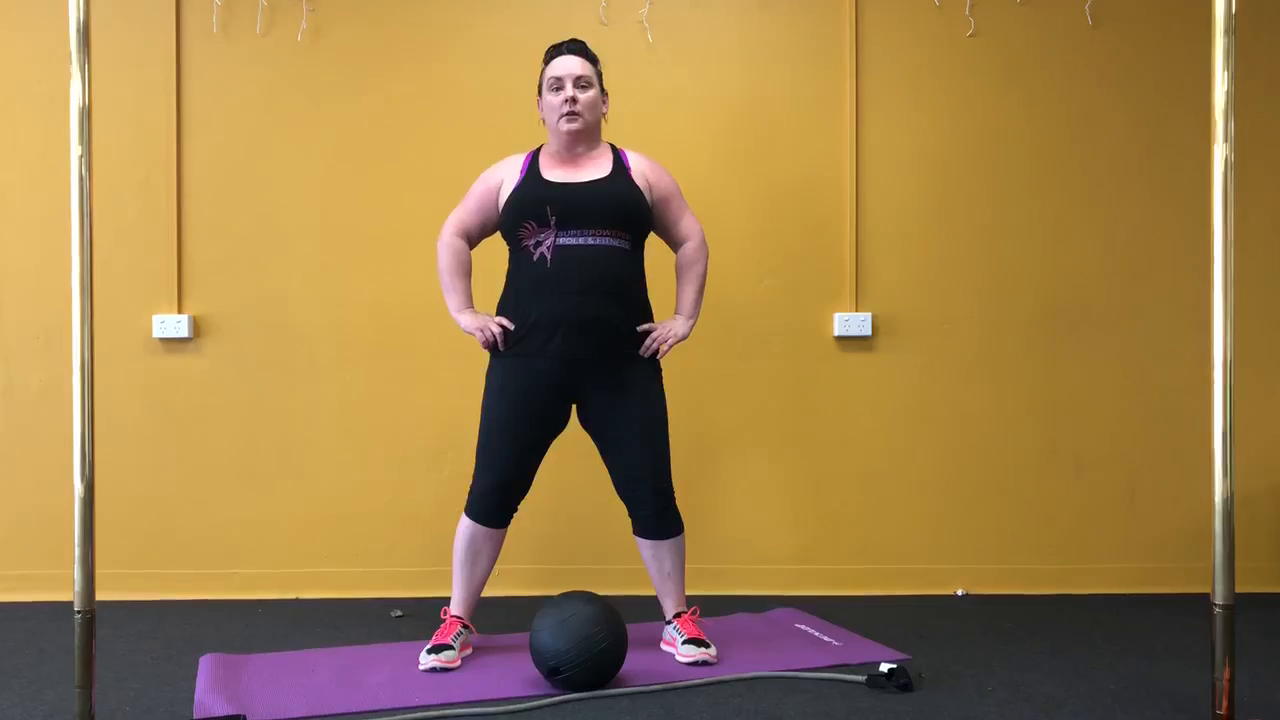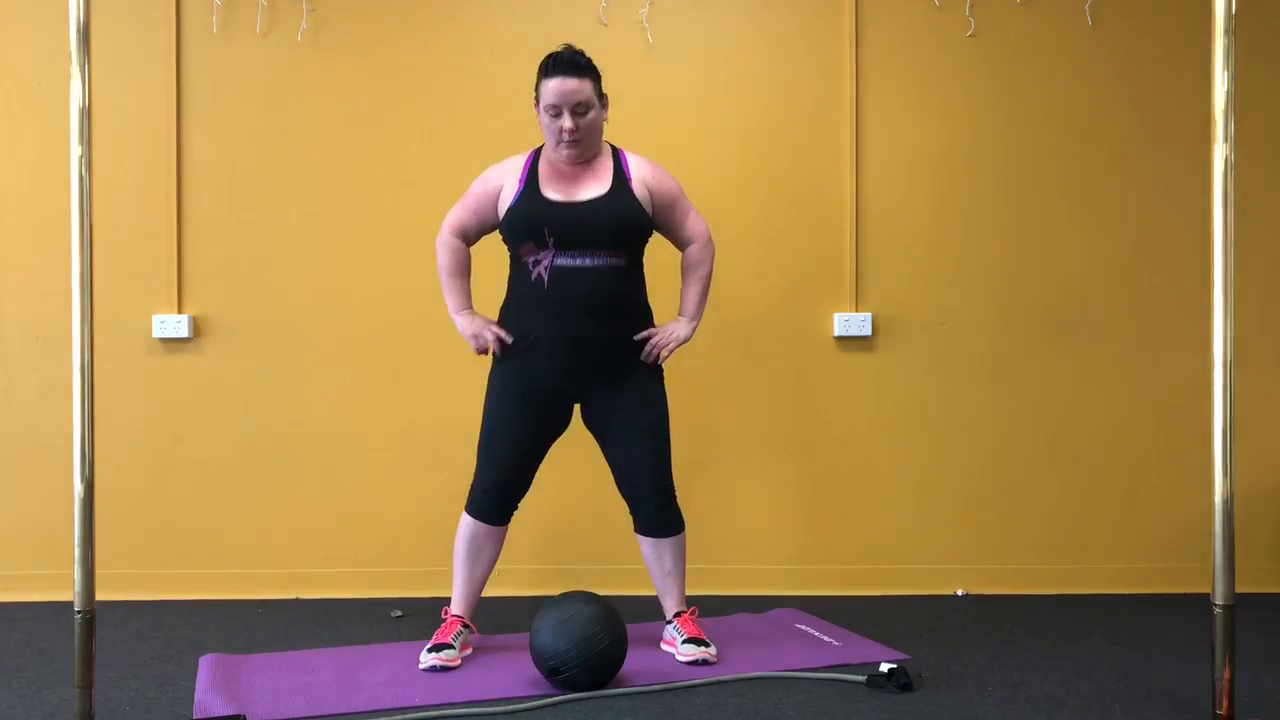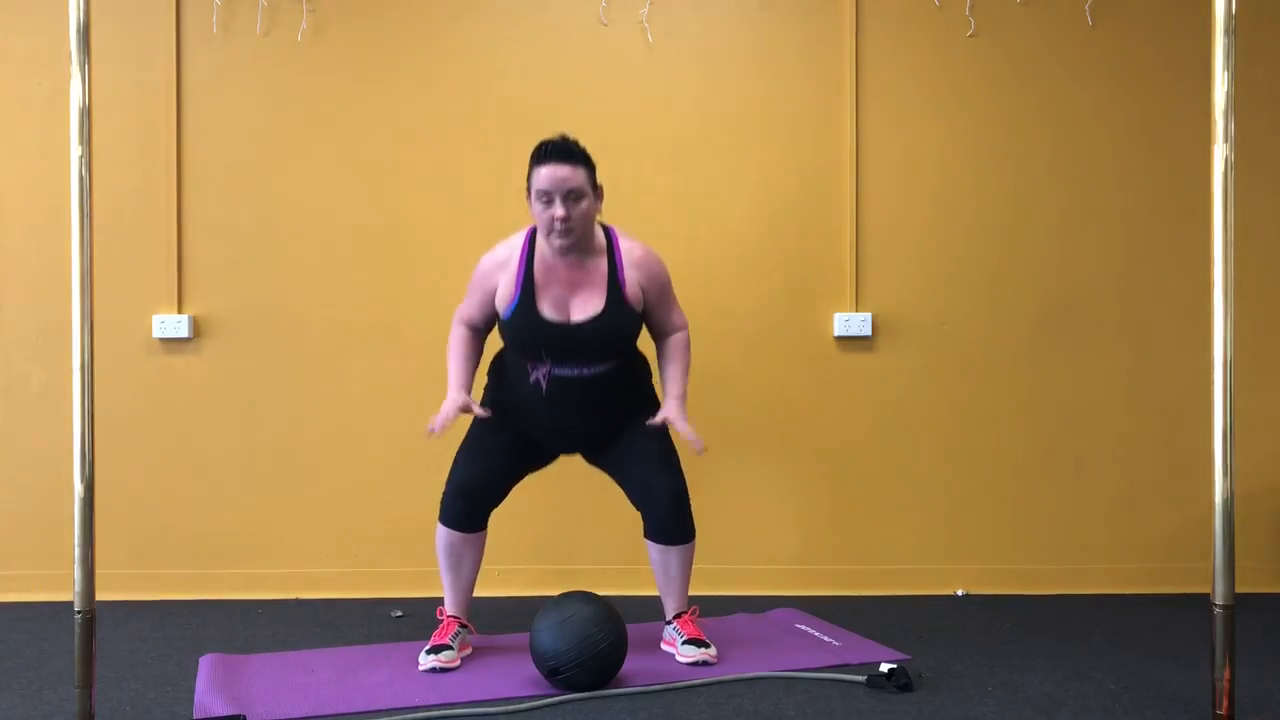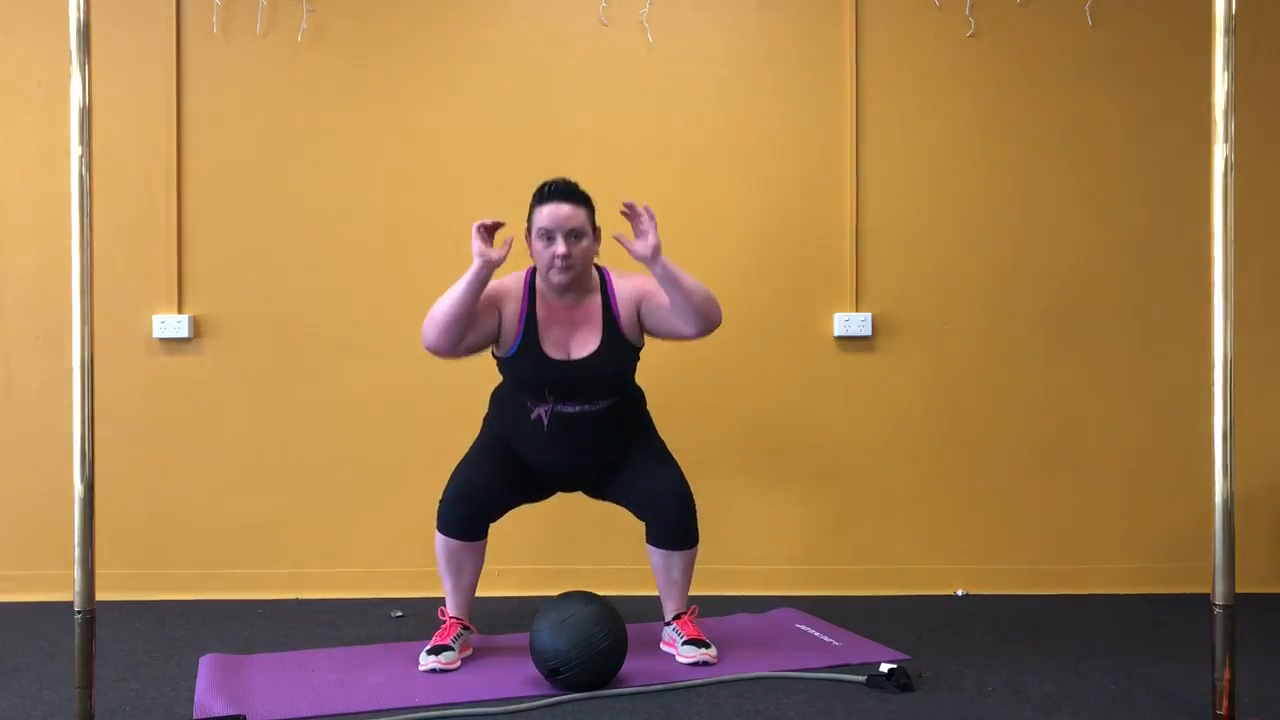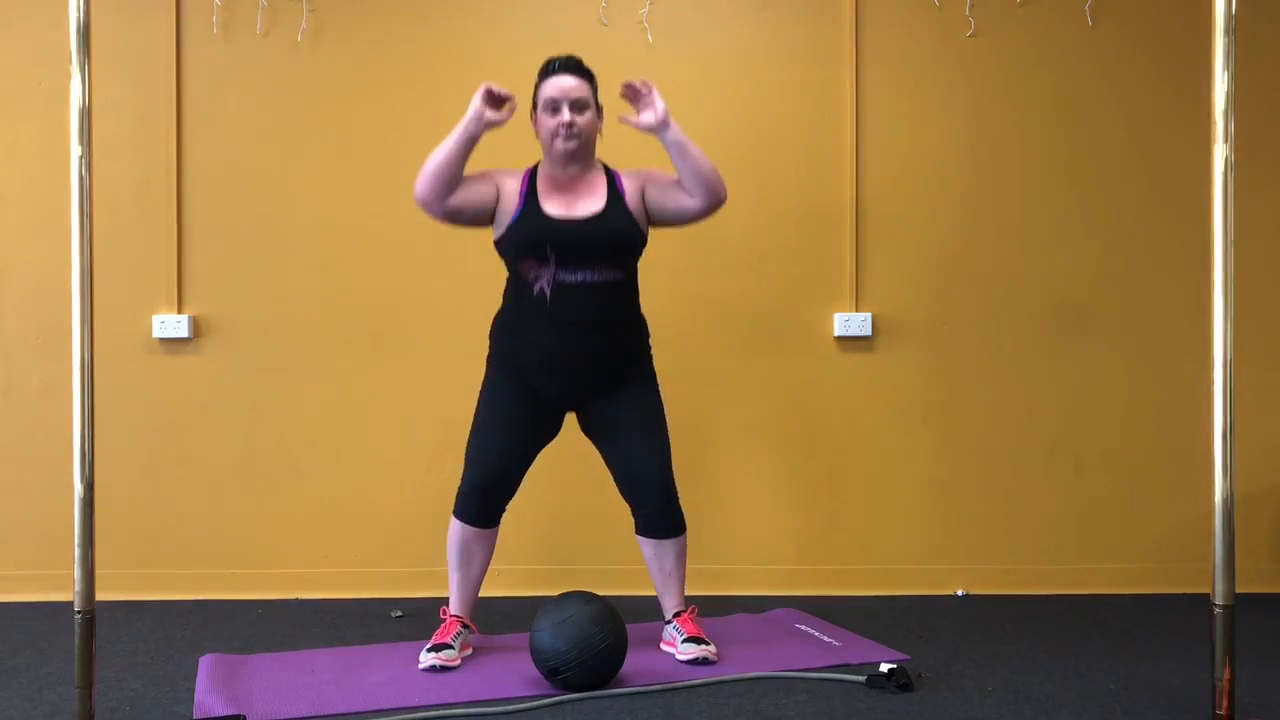
dt=0.4s
person 1, frame 1
left shoulder: (640, 172)
right shoulder: (510, 175)
left elbow: (690, 241)
right elbow: (453, 237)
left wrist: (684, 318)
right wrist: (464, 313)
left hip: (622, 364)
right hip: (528, 361)
left knee: (650, 492)
right knee: (493, 490)
left ankle: (679, 620)
right ankle: (456, 624)
person 1, frame 2
left shoulder: (643, 176)
right shoulder: (508, 176)
left elbow: (697, 240)
right elbow: (453, 236)
left wrist: (686, 320)
right wrist: (462, 314)
left hip: (623, 370)
right hip: (528, 367)
left knee: (651, 490)
right knee: (493, 489)
left ankle: (679, 621)
right ankle: (456, 624)
person 1, frame 3
left shoulder: (636, 262)
right shoulder: (504, 262)
left elbow: (673, 331)
right elbow: (467, 327)
left wrist: (674, 401)
right wrist: (457, 388)
left hip: (620, 417)
right hip: (520, 416)
left knee: (668, 497)
right knee: (463, 495)
left ankle: (679, 622)
right ankle: (454, 625)
person 1, frame 4
left shoulder: (628, 296)
right shoulder: (506, 300)
left elbow: (703, 322)
right elbow: (437, 342)
left wrist: (658, 262)
right wrist: (478, 272)
left hip: (618, 447)
right hip: (519, 448)
left knee: (673, 505)
right knee: (460, 504)
left ankle: (678, 622)
right ankle: (455, 627)
person 1, frame 5
left shoulder: (632, 189)
right shoulder: (507, 191)
left elbow: (708, 198)
right elbow: (429, 197)
left wrist: (665, 130)
right wrist: (472, 126)
left hip: (618, 375)
right hip: (522, 372)
left knee: (653, 489)
right knee: (481, 486)
left ankle: (678, 621)
right ankle: (455, 623)
